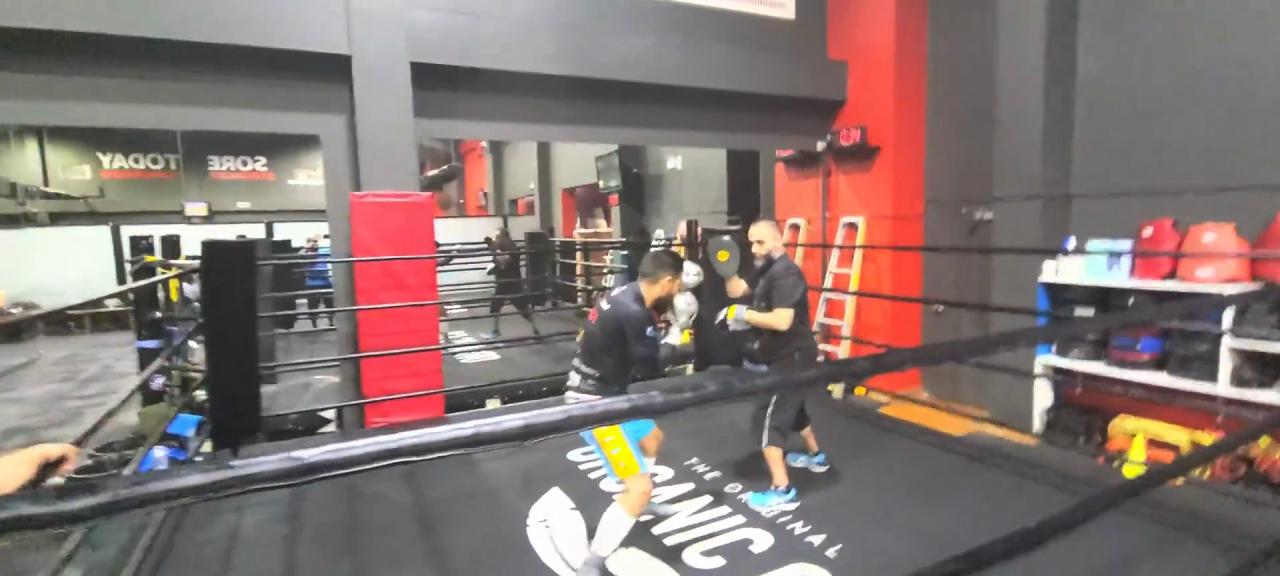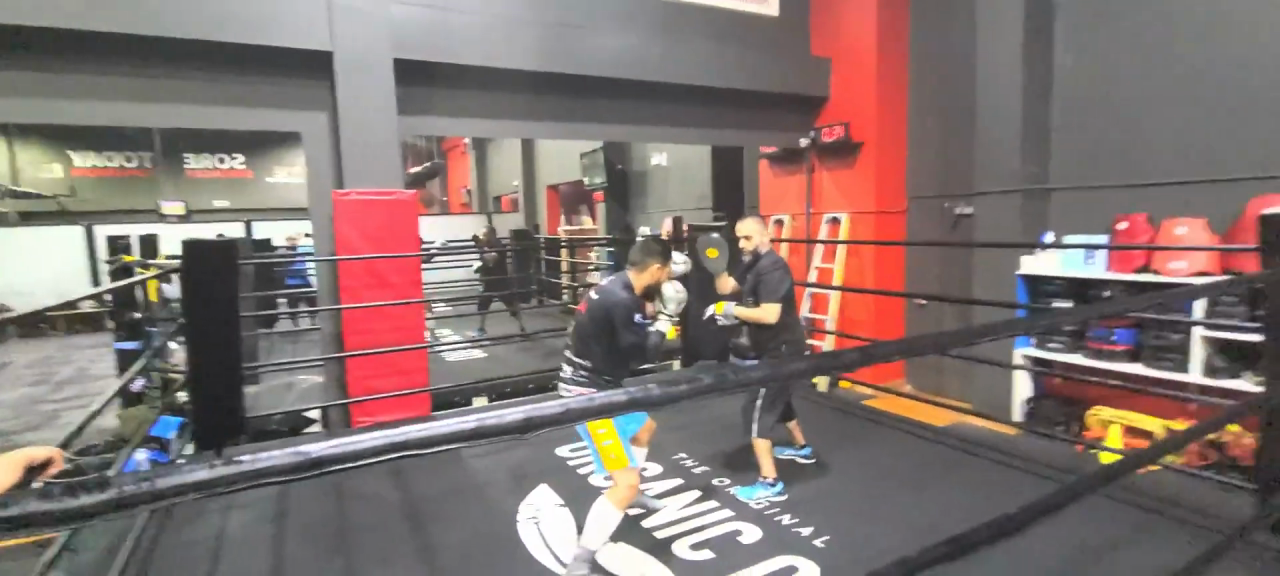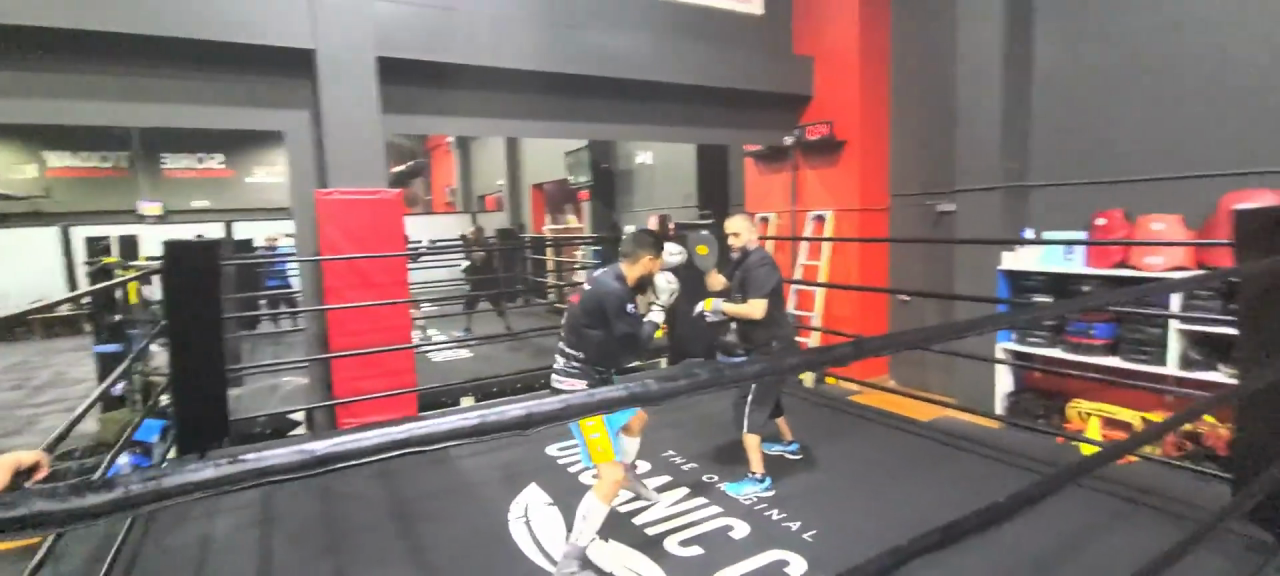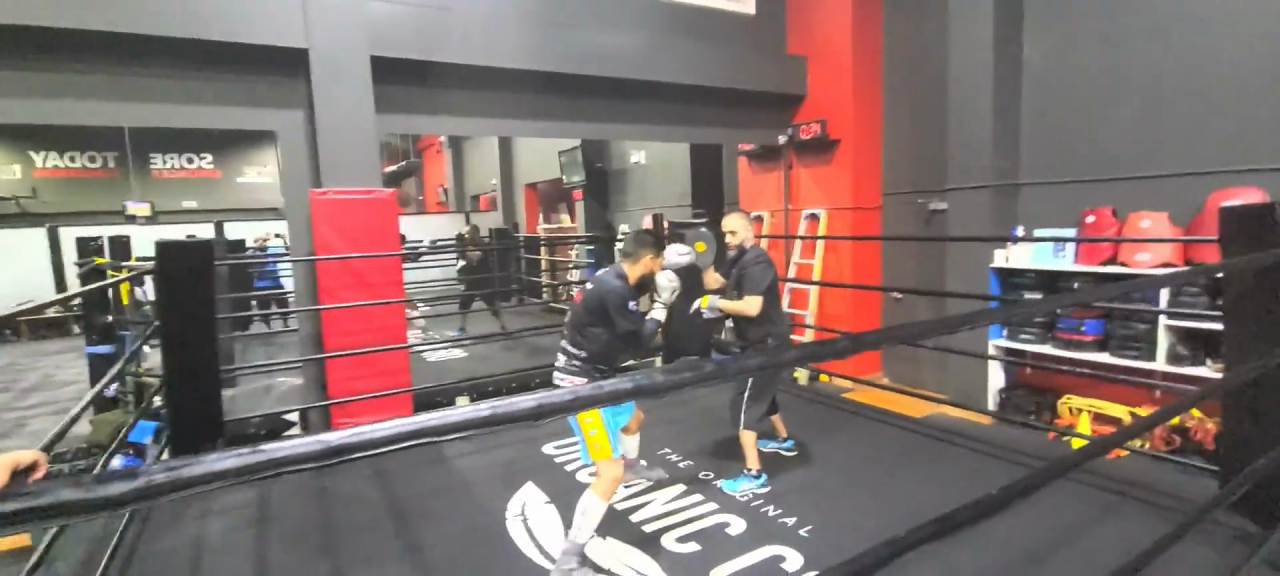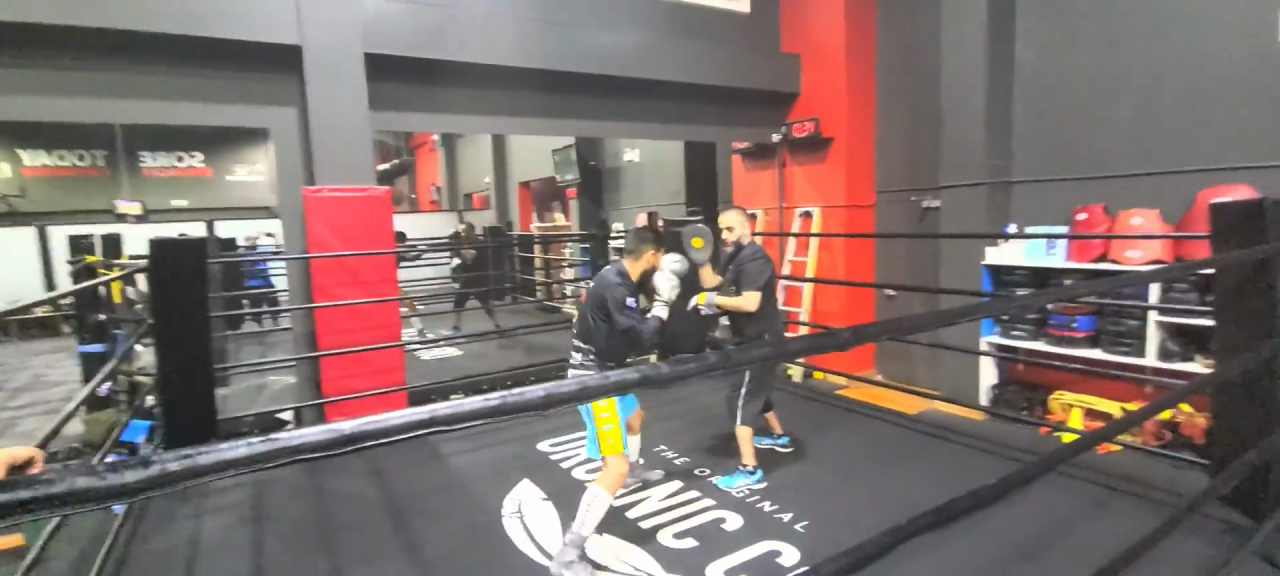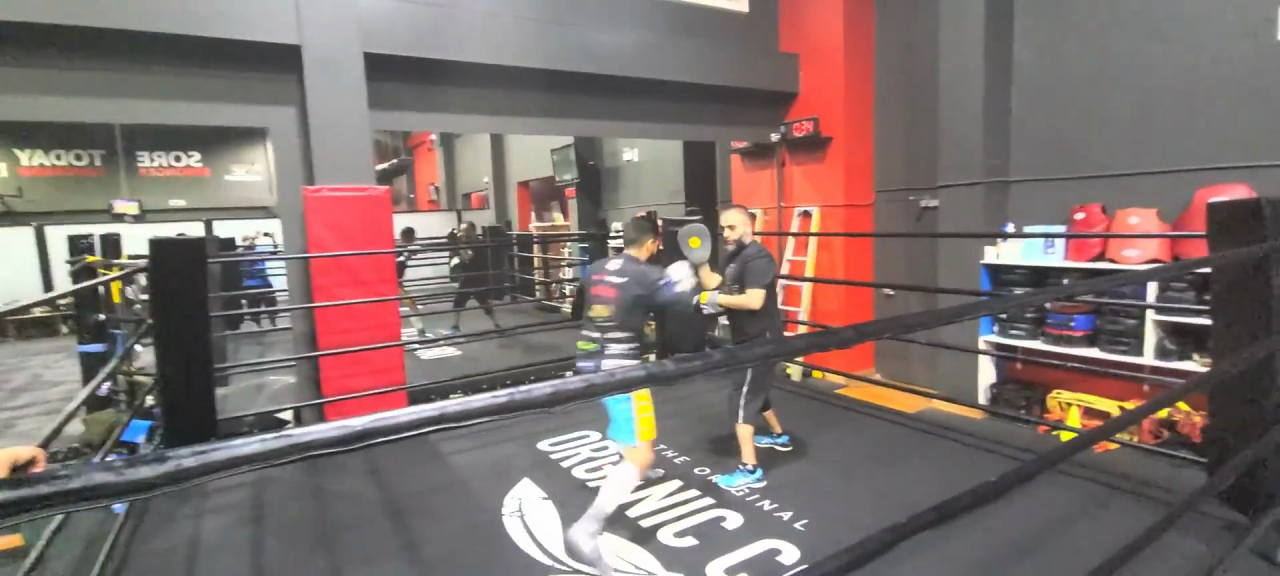
dt=0.1s
person 1, frame 1
left shoulder: (628, 294)
right shoulder: (631, 313)
right elbow: (653, 366)
left hip: (607, 394)
right hip: (594, 403)
left knee: (652, 438)
right knee: (639, 488)
left ankle: (639, 504)
person 1, frame 2
left shoulder: (618, 284)
right shoulder: (620, 300)
left elbow: (644, 294)
right elbow: (645, 353)
left wrist: (661, 294)
right wrist: (667, 315)
left hip: (603, 385)
right hip: (588, 393)
left knee: (645, 429)
right knee: (624, 483)
left ankle: (635, 494)
person 1, frame 3
left shoulder: (610, 277)
right shoulder: (612, 291)
right elbow: (637, 344)
left wrist: (657, 281)
right wrist: (660, 307)
left hip: (593, 377)
right hip: (579, 385)
left knee: (637, 419)
right knee: (610, 477)
left ankle: (628, 475)
person 1, frame 4
left shoulder: (613, 278)
right shoulder: (613, 290)
right elbow: (642, 340)
right wrist: (661, 304)
left hip: (597, 376)
right hip: (581, 383)
left knee: (633, 417)
right knee: (609, 474)
left ankle: (633, 467)
person 1, frame 5
left shoulder: (618, 275)
right shoulder: (614, 286)
right elbow: (643, 340)
left wrist: (664, 270)
right wrist: (663, 302)
left hip: (603, 372)
right hip: (594, 378)
left knee: (634, 418)
right knee: (615, 469)
left ankle: (634, 471)
person 1, frame 6
left shoulder: (595, 269)
right shoulder: (649, 273)
left elbow: (580, 307)
right elbow: (682, 303)
right wrist: (685, 279)
left hip: (591, 361)
right hip: (622, 365)
left knee: (628, 414)
right knee: (640, 456)
left ankle: (636, 473)
right ankle: (587, 527)
person 2, frame 1
left shoulder: (785, 274)
right shoulder: (766, 269)
left elbow: (781, 321)
right elbow: (736, 291)
left wrist: (742, 315)
left hip: (793, 357)
right hip: (787, 355)
left knee: (768, 418)
right knee: (790, 407)
left ankle: (782, 491)
right ankle: (815, 456)
person 2, frame 2
left shoulder: (772, 269)
right shoulder: (753, 266)
left elbow: (769, 316)
right elbow: (726, 288)
left wrist: (730, 310)
right wrist: (716, 265)
left hip: (782, 351)
right hip: (777, 349)
left knee: (758, 410)
right knee: (776, 399)
left ankle: (769, 483)
right ankle: (801, 448)
person 2, frame 3
left shoulder: (760, 265)
right shoulder: (742, 262)
left elbow: (756, 311)
right elbow: (716, 285)
left wrist: (718, 306)
left hip: (772, 346)
right hip: (765, 345)
left knee: (749, 406)
right knee: (765, 395)
left ankle: (758, 479)
right ankle: (789, 443)
person 2, frame 4
left shoulder: (757, 263)
right shoulder: (738, 260)
left elbow: (751, 308)
right elbow: (714, 285)
left wrist: (713, 304)
left hip: (767, 344)
right hip: (759, 342)
left knee: (745, 403)
right knee: (760, 394)
left ankle: (754, 475)
right ankle: (784, 440)
person 2, frame 5
left shoulder: (754, 259)
right shoulder: (734, 257)
left elbow: (749, 303)
right elbow: (711, 284)
left wrist: (711, 300)
right wrist: (701, 258)
left hip: (762, 340)
right hip: (753, 339)
left knee: (741, 399)
right knee: (755, 390)
left ankle: (750, 471)
right ankle: (779, 437)
person 2, frame 6
left shoulder: (757, 258)
right shoulder: (734, 256)
left elbow: (754, 301)
right elbow: (713, 284)
left wrist: (715, 299)
right wrist: (699, 258)
left hip: (762, 339)
right hip: (747, 339)
left knee: (743, 398)
right knee: (754, 390)
left ankle: (749, 470)
right ankle: (778, 436)
